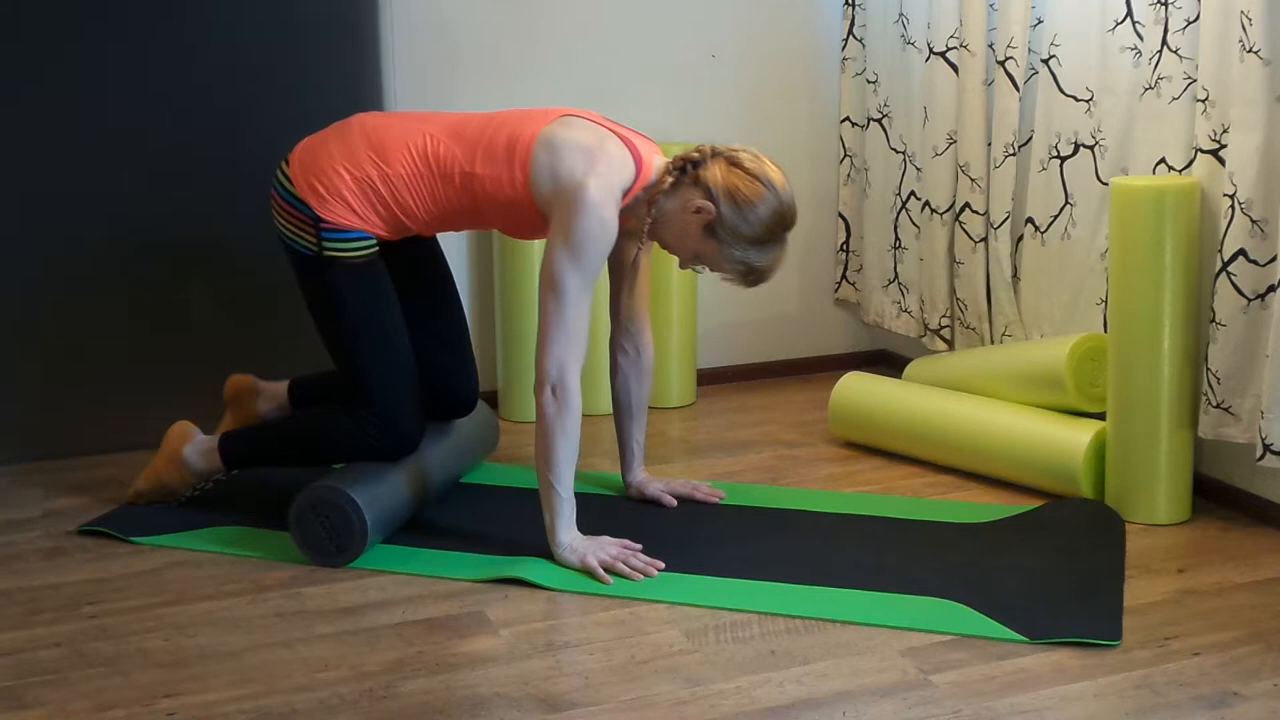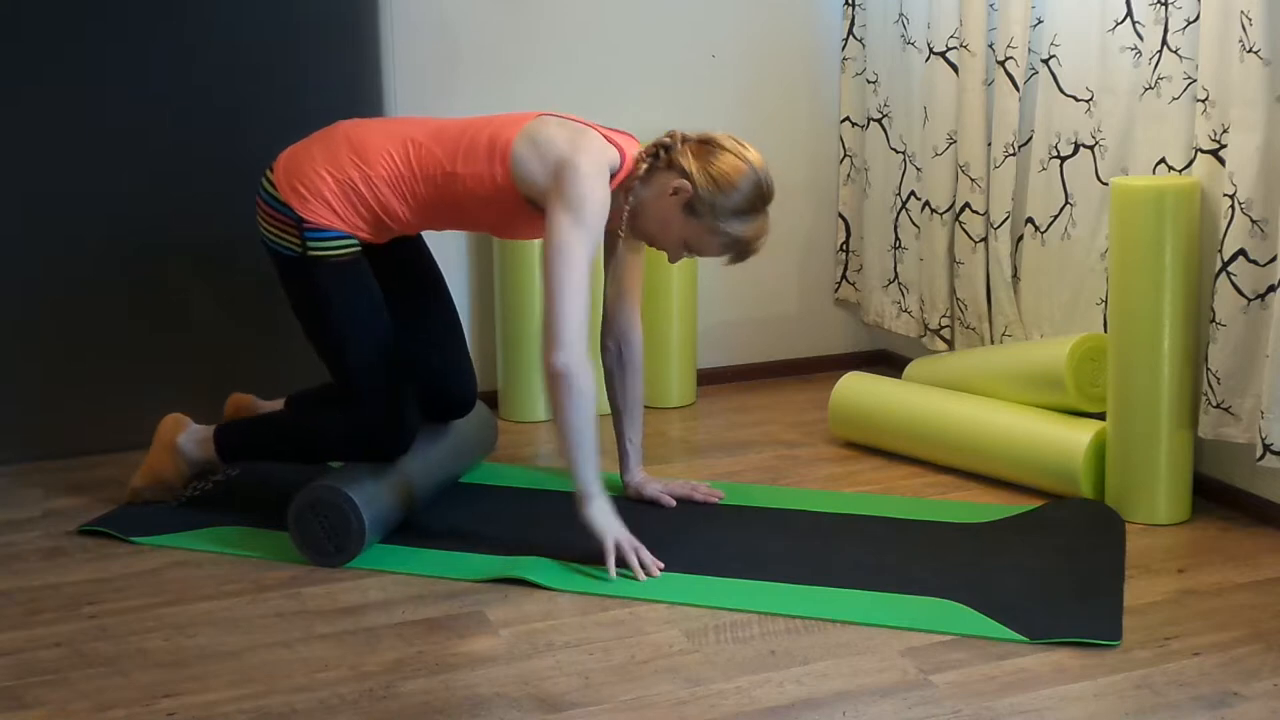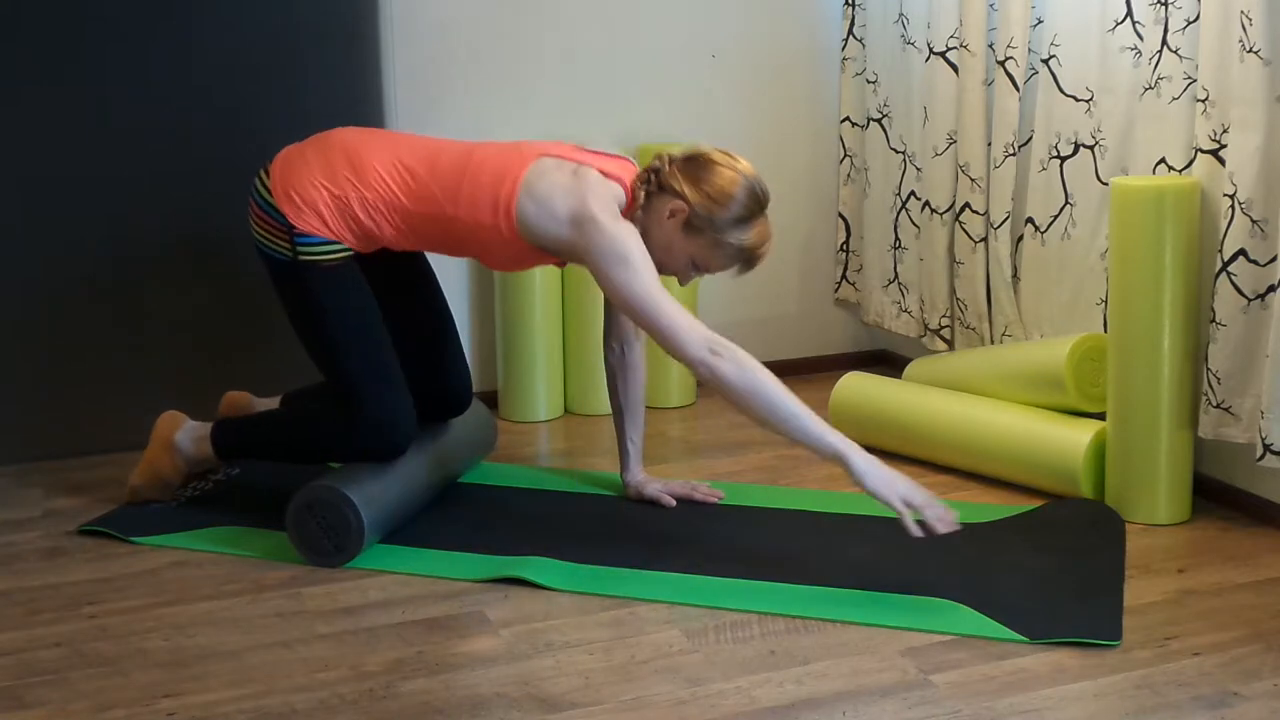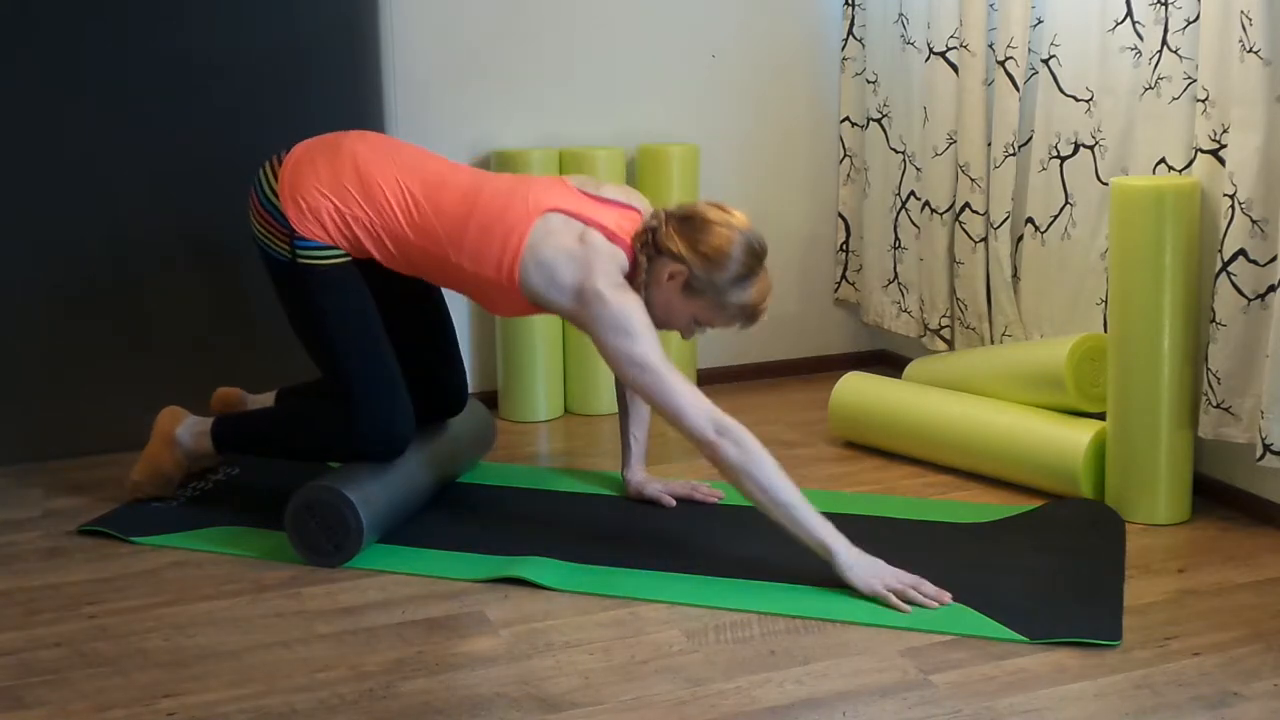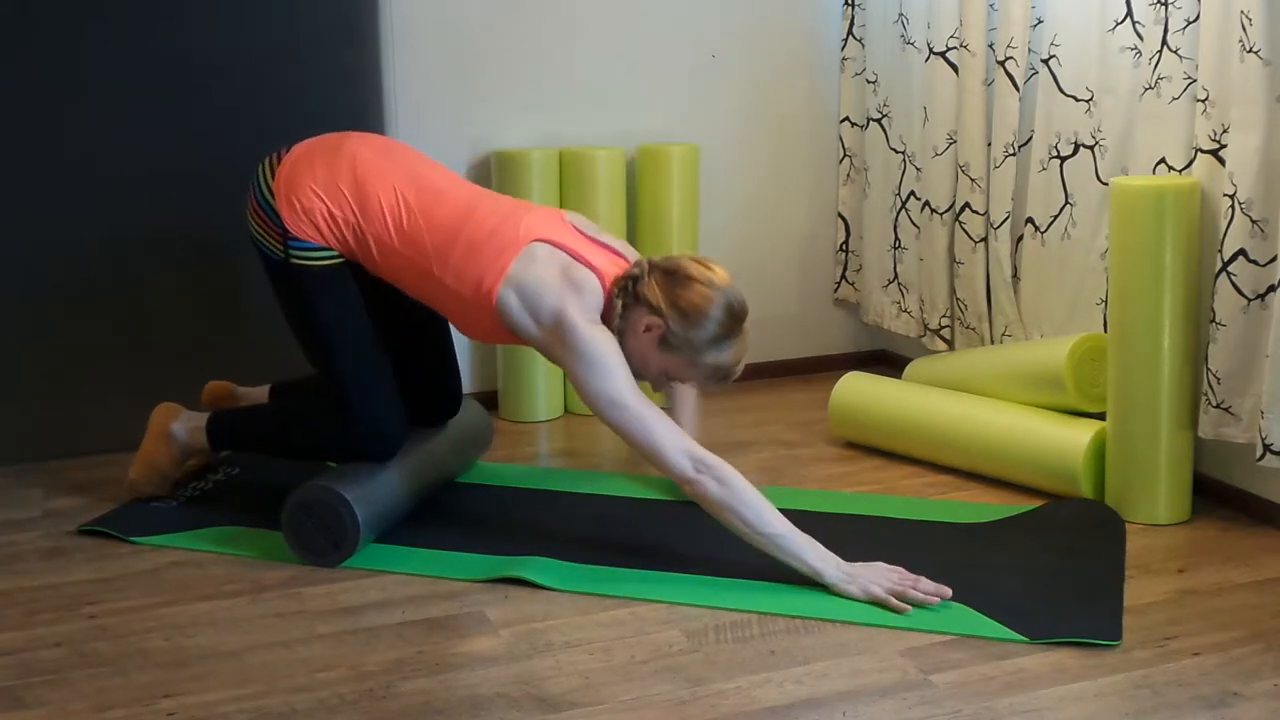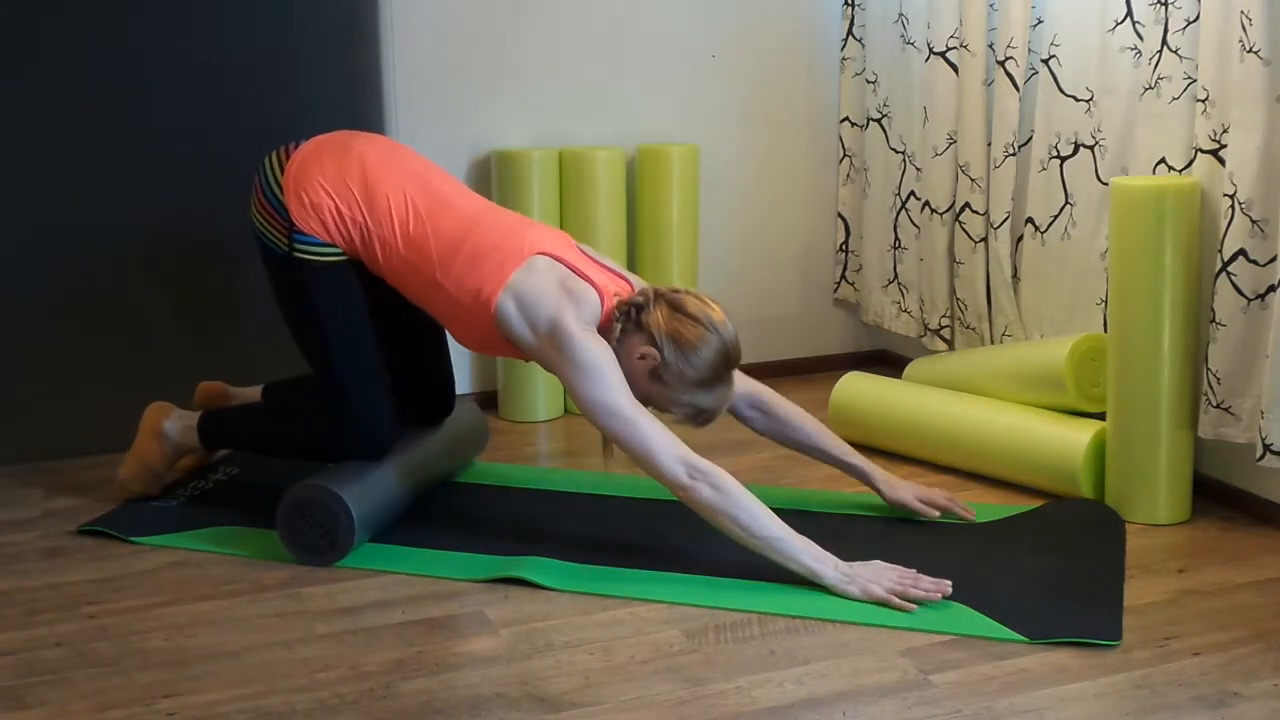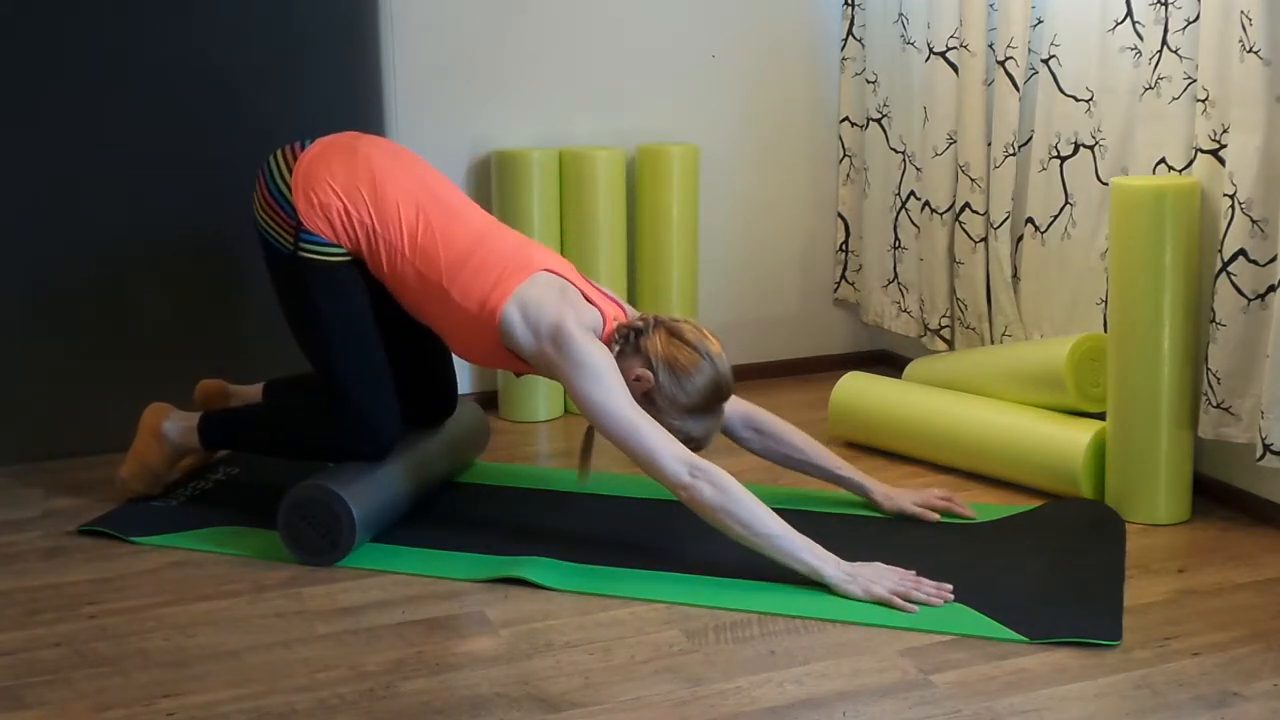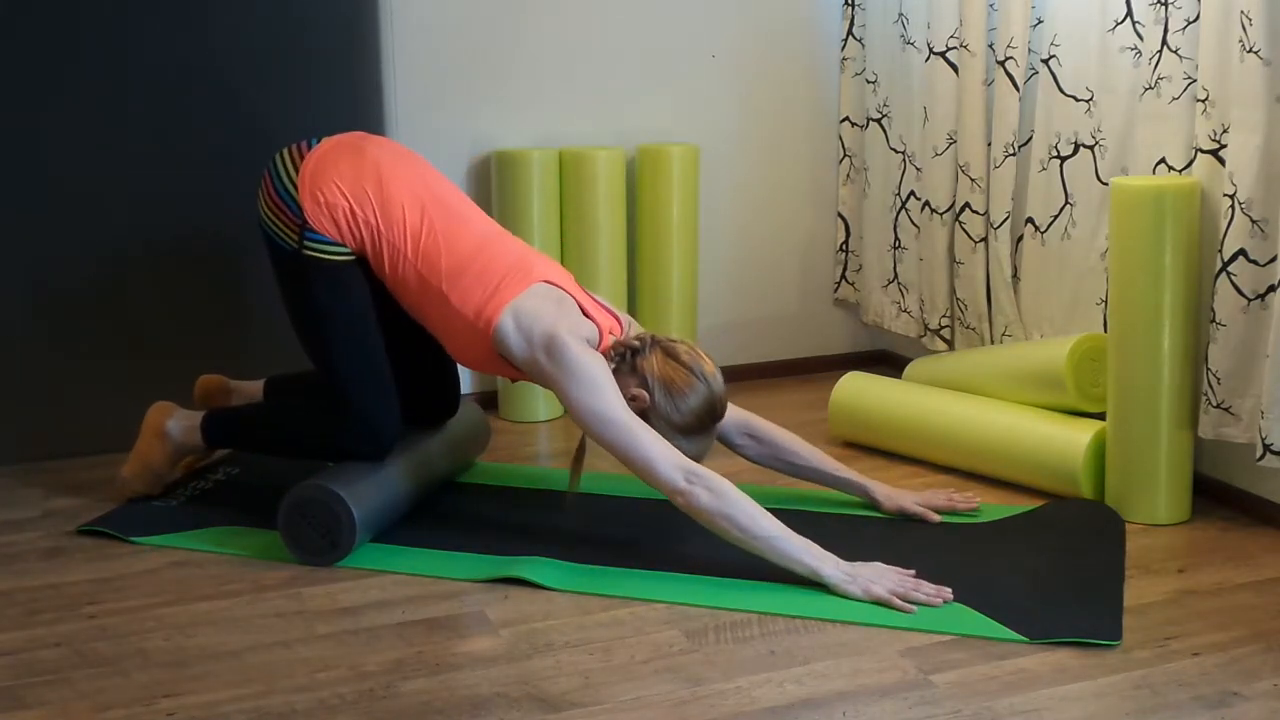
dt=0.4s
person 1, frame 1
left shoulder: (650, 184)
right shoulder: (598, 194)
left elbow: (633, 338)
right elbow: (557, 380)
left wrist: (636, 472)
right wrist: (563, 535)
left hip: (380, 190)
right hip: (331, 192)
left knee: (450, 396)
right knee: (391, 427)
left ankle: (268, 399)
right ankle: (199, 455)
person 1, frame 2
left shoulder: (633, 182)
right shoulder: (588, 178)
left elbow: (620, 332)
right elbow: (566, 359)
left wrist: (633, 471)
right wrist: (594, 505)
left hip: (371, 204)
right hip: (315, 196)
left knee: (451, 399)
right knee: (387, 429)
left ankle: (264, 412)
right ankle: (195, 443)
person 1, frame 3
left shoulder: (631, 189)
right shoulder: (599, 218)
left elbow: (624, 334)
right elbow: (709, 356)
left wrist: (634, 470)
right wrist: (856, 460)
left hip: (358, 182)
right hip: (306, 203)
left knee: (444, 400)
right knee: (383, 428)
left ankle: (258, 409)
right ankle: (195, 440)
person 1, frame 4
left shoulder: (636, 216)
right shoulder: (600, 283)
left elbow: (634, 366)
right elbow: (716, 433)
left wrist: (635, 472)
right wrist: (846, 557)
left hip: (359, 176)
right hip: (306, 204)
left knee: (439, 403)
right knee: (382, 430)
left ankle: (253, 405)
right ankle: (195, 435)
person 1, frame 5
left shoulder: (632, 276)
right shoulder: (575, 319)
left elbow: (699, 350)
right elbow: (695, 471)
left wrist: (681, 417)
right wrist: (838, 571)
left hip: (359, 174)
right hip: (302, 200)
left knee: (433, 405)
right knee: (373, 429)
left ankle: (246, 400)
right ankle: (192, 427)
person 1, frame 6
left shoulder: (629, 304)
right shoulder: (573, 331)
left elbow: (749, 397)
right elbow: (690, 477)
left wrist: (879, 477)
right wrist: (840, 573)
left hip: (362, 176)
right hip: (308, 198)
left knee: (423, 405)
right knee: (363, 429)
left ankle: (239, 400)
right ankle: (185, 428)
person 1, frame 7
left shoulder: (622, 330)
right shoulder: (574, 343)
left elbow: (744, 418)
right elbow: (693, 478)
left wrist: (875, 488)
right wrist: (839, 574)
left hip: (361, 179)
right hip: (310, 196)
left knee: (427, 407)
right knee: (368, 428)
left ankle: (240, 398)
right ankle: (186, 426)
person 1, frame 8
left shoulder: (617, 338)
right shoulder: (569, 353)
left elbow: (741, 427)
right elbow: (689, 483)
left wrist: (877, 489)
right wrist: (842, 574)
left hip: (369, 177)
right hip: (318, 197)
left knee: (428, 406)
right knee: (368, 429)
left ankle: (240, 395)
right ankle: (188, 427)
